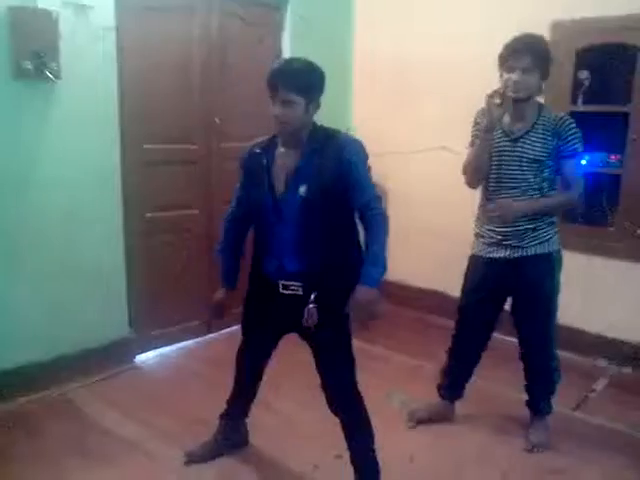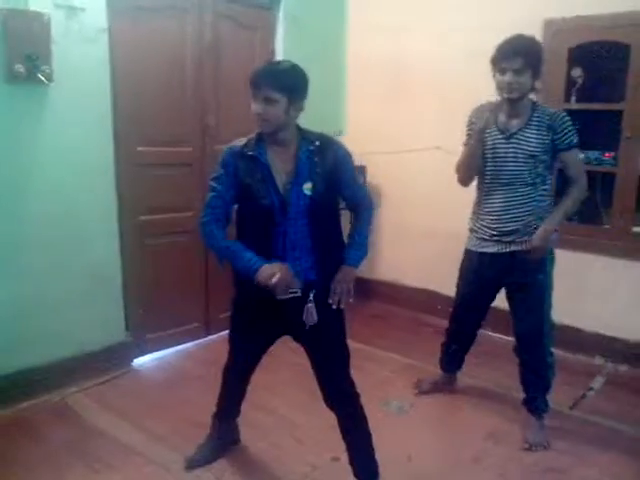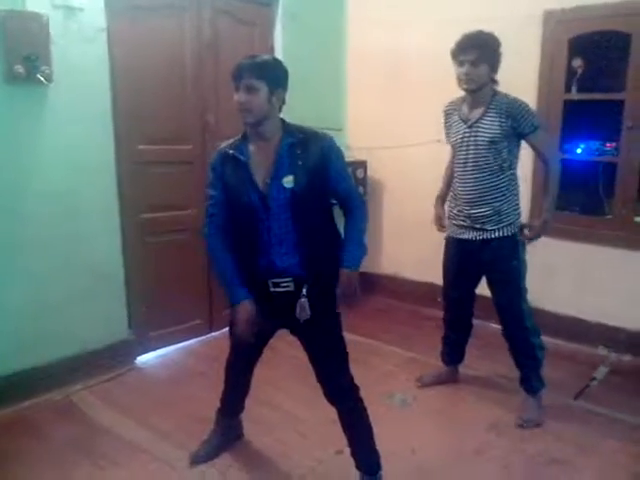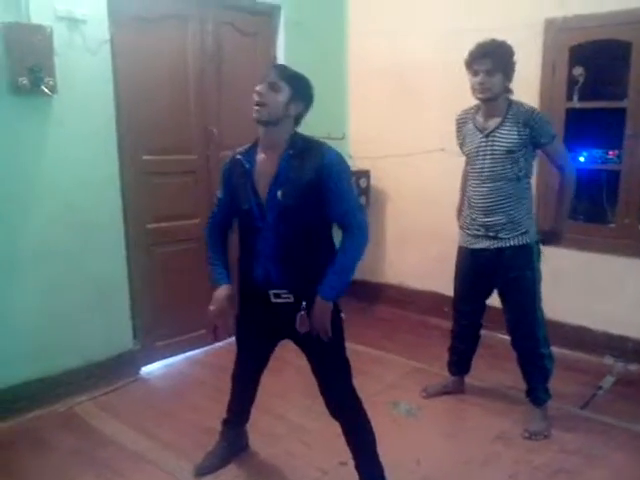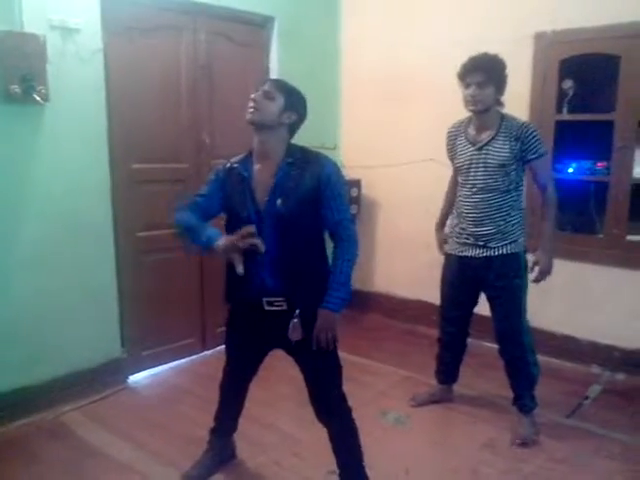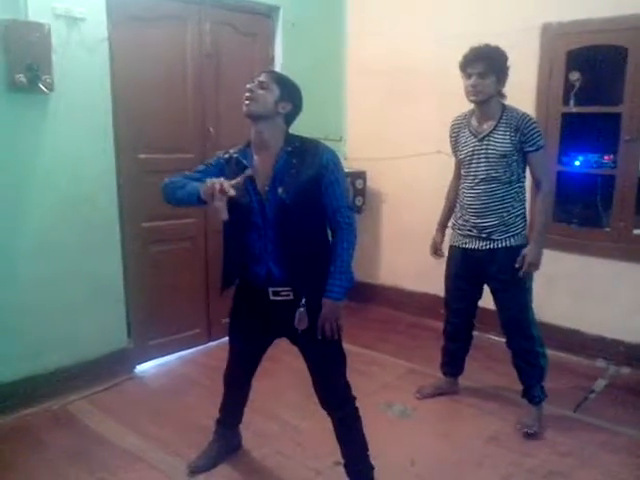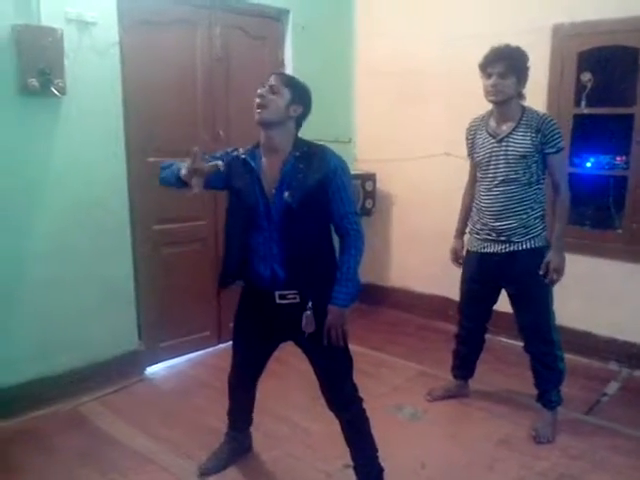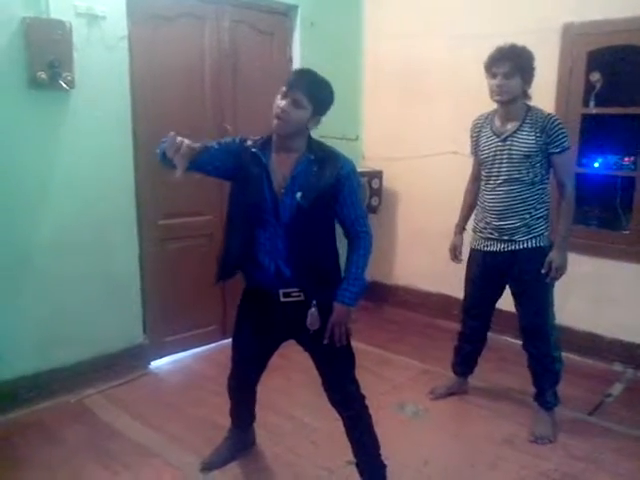
dt=0.4s
person 1, frame 1
left shoulder: (344, 152)
right shoulder: (257, 157)
left elbow: (374, 217)
right elbow: (237, 222)
left wrist: (369, 280)
right wrist: (226, 282)
left hip: (324, 294)
right hip: (267, 290)
left knee: (341, 389)
right knee: (248, 364)
right ankle: (231, 430)
person 1, frame 2
left shoulder: (330, 154)
right shoulder: (236, 159)
left elbow: (362, 208)
right elbow: (211, 227)
left wrist: (351, 262)
right wrist: (256, 266)
left hip: (318, 294)
right hip: (258, 296)
left knee: (340, 389)
right knee: (237, 368)
right ankle: (223, 431)
person 1, frame 3
left shoulder: (317, 148)
right shoulder: (226, 160)
left elbow: (354, 206)
right elbow: (217, 233)
left wrist: (349, 264)
right wrist: (238, 296)
left hip: (312, 288)
right hip: (254, 290)
left knee: (338, 383)
right knee: (238, 362)
right ankle: (227, 425)
person 1, frame 4
left shoulder: (323, 161)
right shoulder: (237, 165)
left elbow: (356, 231)
right elbow: (217, 228)
left wrist: (327, 295)
right wrist: (220, 282)
left hip: (310, 301)
right hip: (256, 299)
left knee: (340, 395)
right knee: (244, 374)
right ankle: (233, 436)
person 1, frame 5
left shoulder: (319, 171)
right shoulder: (231, 174)
left elbow: (346, 240)
right elbow: (183, 216)
left wrist: (331, 306)
right wrist: (217, 239)
left hip: (304, 309)
right hip: (248, 307)
left knee: (330, 404)
right knee: (232, 383)
right ankle: (220, 444)
person 1, frame 6
left shoulder: (318, 159)
right shoulder: (231, 163)
left elbow: (345, 228)
right elbow: (171, 188)
left wrist: (334, 294)
right wrist: (204, 189)
left hip: (308, 298)
right hip: (252, 296)
left knee: (335, 393)
right knee: (236, 374)
right ankle: (226, 436)
person 1, frame 7
left shoulder: (325, 165)
right shoulder: (238, 163)
left elbow: (351, 235)
right elbow: (168, 174)
left wrist: (340, 301)
right wrist: (187, 171)
left hip: (312, 302)
right hip: (257, 301)
left knee: (342, 397)
right knee: (241, 379)
right ankle: (237, 438)
person 1, frame 8
left shoulder: (336, 169)
right shoulder: (244, 154)
left elbow: (360, 236)
right elbow: (187, 153)
left wrist: (345, 300)
right wrist: (177, 151)
left hip: (316, 301)
right hip: (259, 299)
left knee: (345, 396)
right knee: (240, 378)
right ankle: (241, 433)
person 2, frame 1
left shoulder: (561, 128)
right shoulder: (486, 118)
left elbow: (574, 193)
right elbow: (473, 179)
left wrist: (524, 206)
right wrist: (490, 125)
left hip: (537, 253)
right hip: (488, 249)
left knee: (537, 339)
right knee: (469, 331)
left ankle: (539, 414)
right ankle: (446, 402)
person 2, frame 2
left shoulder: (554, 123)
right shoulder: (479, 117)
left elbow: (578, 183)
right elbow: (464, 177)
left wrist: (550, 225)
right wrist: (478, 136)
left hip: (528, 248)
right hip: (482, 243)
left knee: (532, 333)
right knee: (463, 316)
left ankle: (536, 412)
right ankle: (447, 374)
person 2, frame 3
left shoulder: (513, 110)
right shoulder: (451, 113)
left elbow: (551, 161)
left wrist: (543, 216)
right wrist: (440, 200)
left hip: (502, 233)
right hip: (459, 231)
left knee: (514, 313)
right knee: (455, 304)
left ankle: (533, 391)
right ankle: (450, 366)
person 2, frame 4
left shoulder: (530, 120)
right shoulder: (463, 122)
left elbow: (566, 170)
left wrist: (558, 223)
left hip: (516, 244)
right hip: (472, 242)
left knee: (525, 325)
right knee: (464, 315)
left ankle: (539, 403)
right ankle: (456, 377)
person 2, frame 5
left shoulder: (521, 134)
right shoulder: (455, 134)
left elbow: (547, 191)
left wrist: (545, 248)
right wrist: (440, 224)
left hip: (505, 254)
right hip: (460, 251)
left knee: (513, 333)
right knee: (451, 323)
left ankle: (525, 410)
right ankle: (444, 385)
person 2, frame 6
left shoulder: (522, 125)
right shoulder: (458, 127)
left elbow: (543, 185)
left wrist: (535, 242)
right wrist: (441, 227)
left hip: (507, 246)
right hip: (463, 244)
left knee: (518, 326)
right knee: (456, 317)
left ankle: (534, 400)
right ankle: (450, 378)
person 2, frame 7
left shoulder: (543, 126)
right shoulder: (475, 129)
left elbow: (561, 189)
left wrist: (557, 247)
right wrist: (458, 234)
left hip: (527, 249)
right hip: (481, 247)
left knee: (539, 332)
right knee: (469, 321)
left ankle: (549, 406)
right ankle: (460, 380)
person 2, frame 8
left shoulder: (547, 126)
right shoulder: (480, 126)
left elbow: (566, 189)
left wrist: (560, 246)
right wrist: (459, 228)
left hip: (531, 248)
right hip: (485, 245)
left knee: (537, 329)
right knee: (472, 317)
left ankle: (546, 405)
right ankle: (460, 377)
